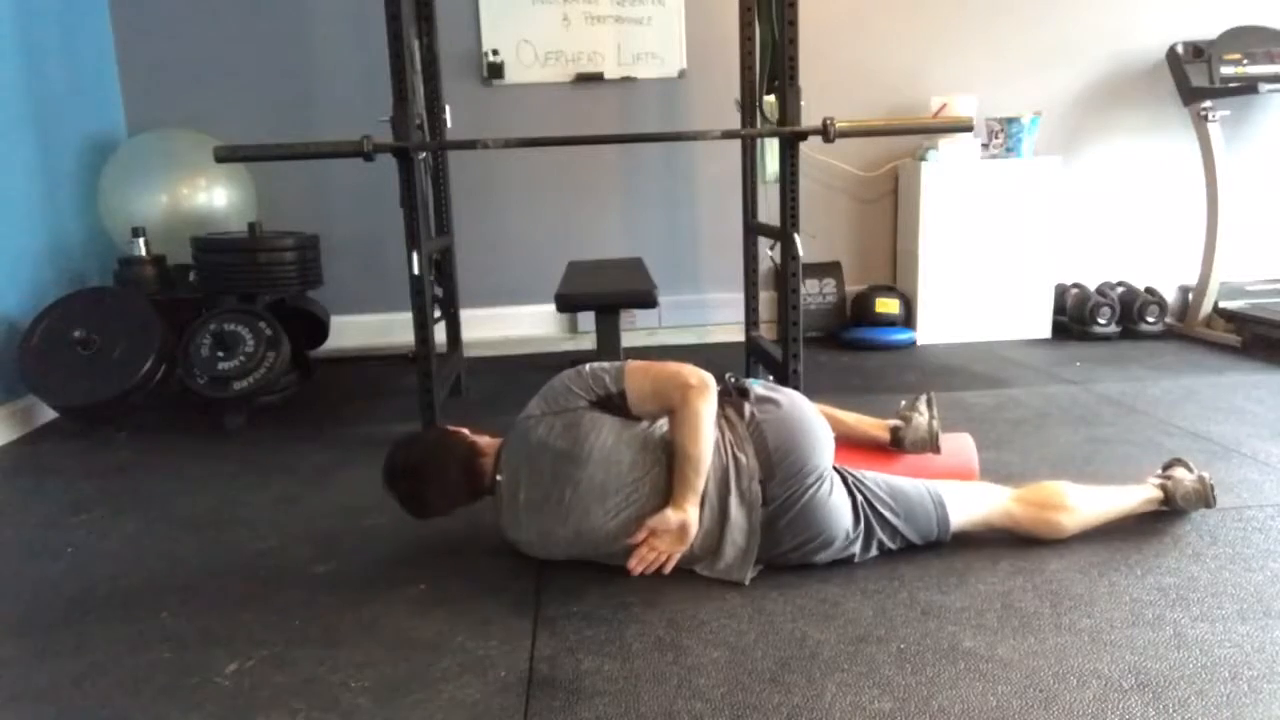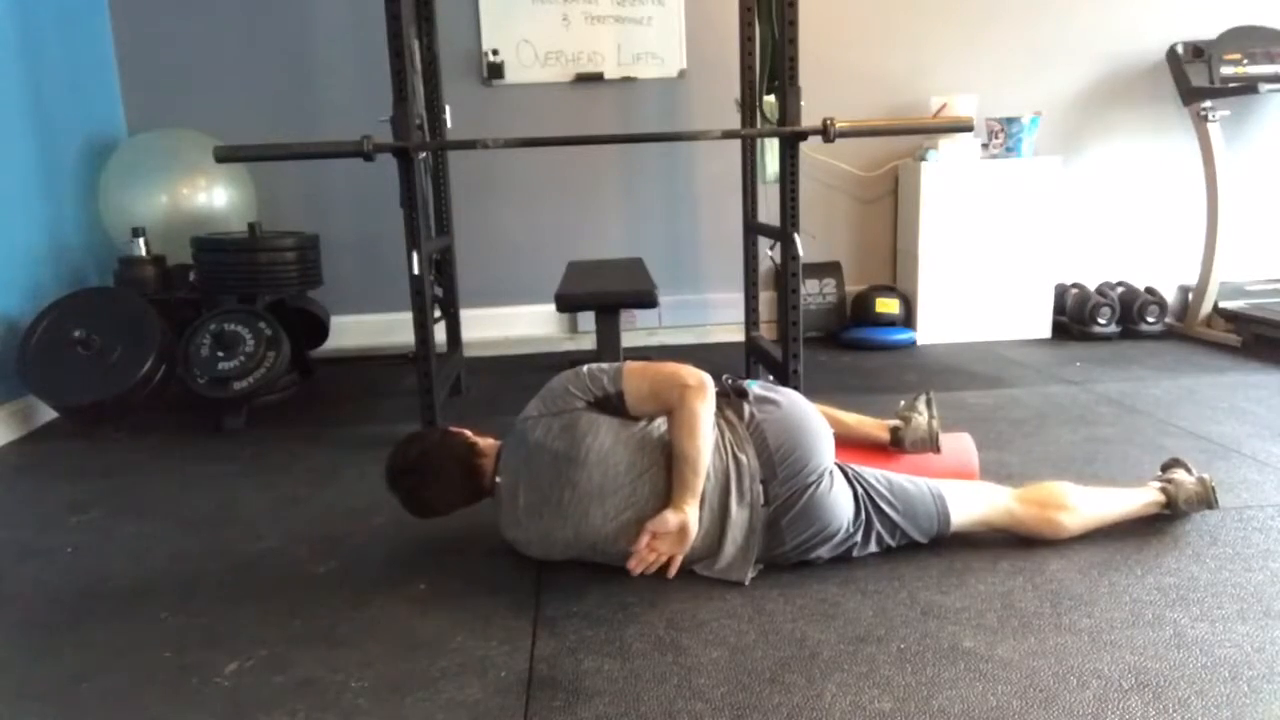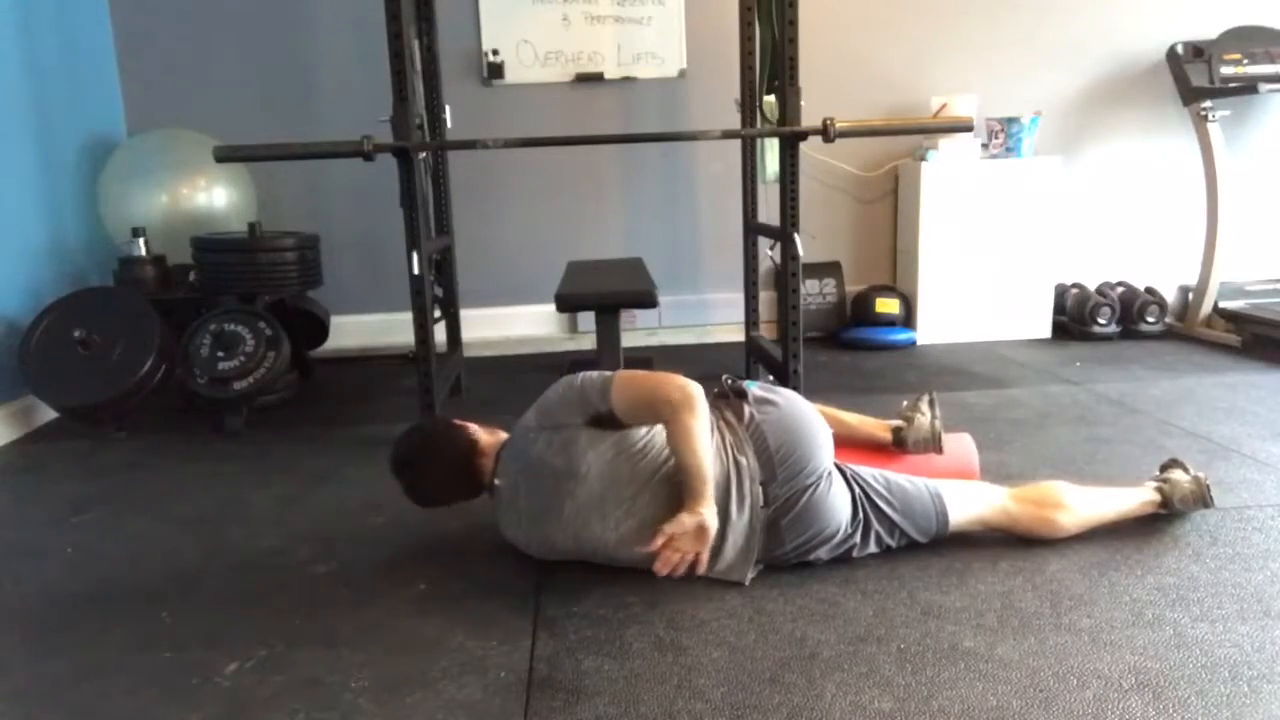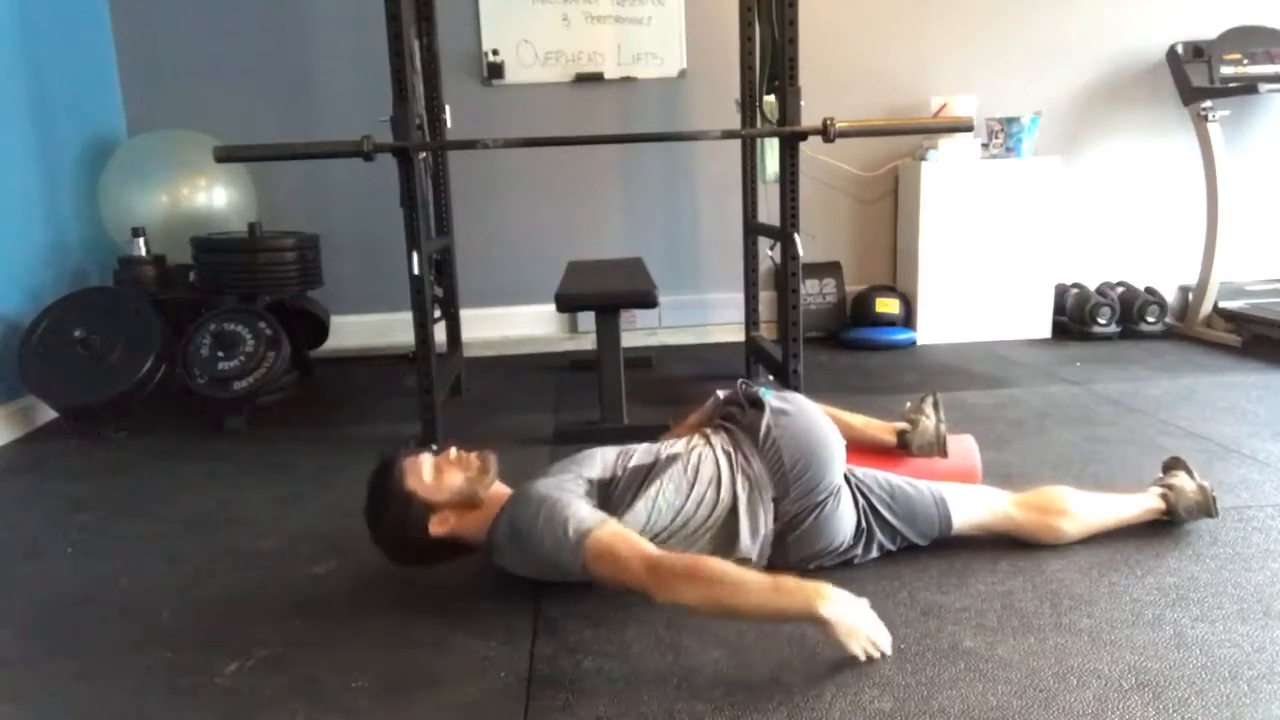
dt=1s
person 1, frame 1
left shoulder: (522, 532)
right shoulder: (555, 400)
right elbow: (694, 385)
right wrist: (687, 504)
left hip: (791, 523)
right hip: (767, 428)
left knee: (1007, 506)
left ankle: (1162, 488)
person 1, frame 2
left shoulder: (523, 532)
right shoulder: (555, 402)
right elbow: (692, 386)
right wrist: (685, 504)
left hip: (787, 516)
right hip: (769, 428)
left ankle: (1162, 490)
person 1, frame 3
left shoulder: (519, 529)
right shoulder: (551, 414)
right elbow: (682, 394)
right wrist: (702, 502)
left hip: (777, 511)
right hip: (785, 489)
person 1, frame 4
left shoulder: (522, 533)
right shoulder: (538, 516)
right elbow: (661, 576)
left wrist: (694, 419)
right wrist: (816, 602)
right hip: (803, 520)
right knee: (1008, 510)
left ankle: (934, 443)
right ankle: (1162, 496)
